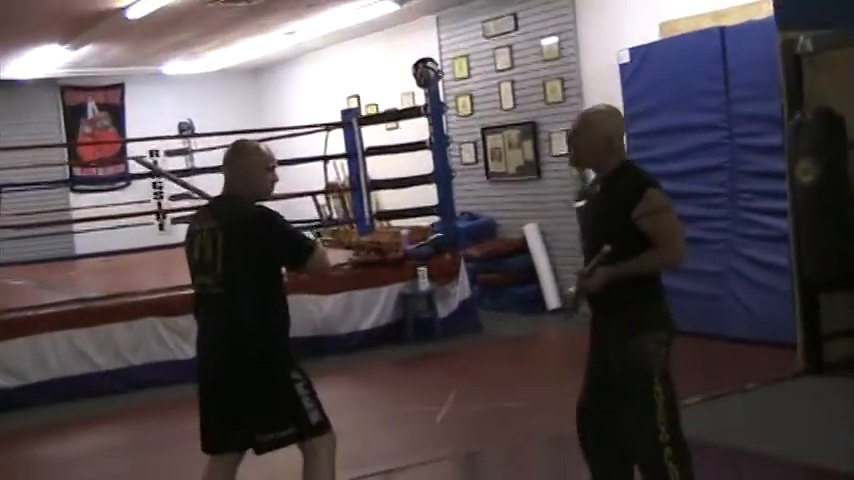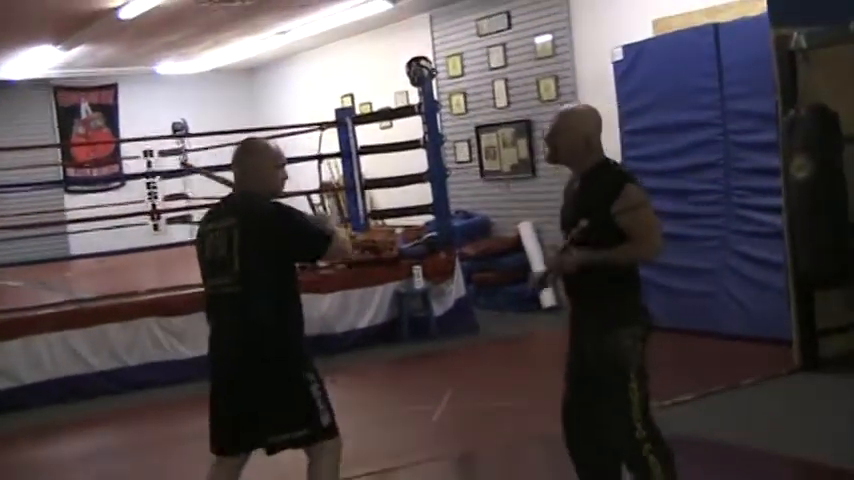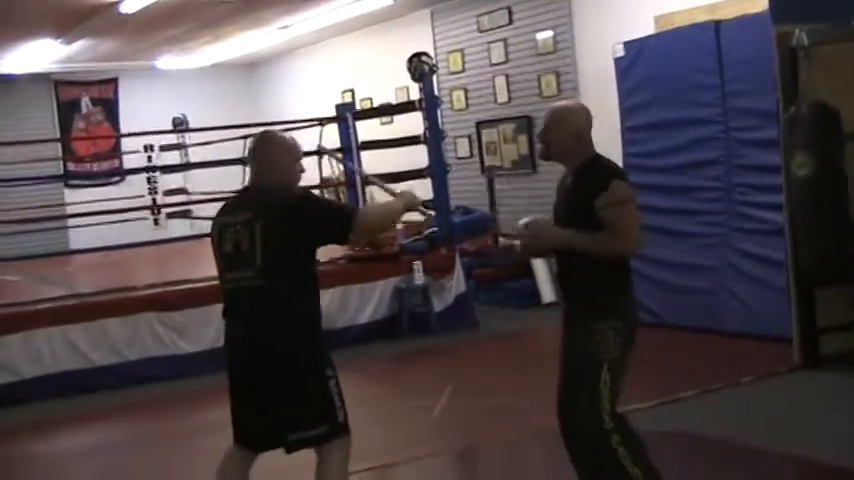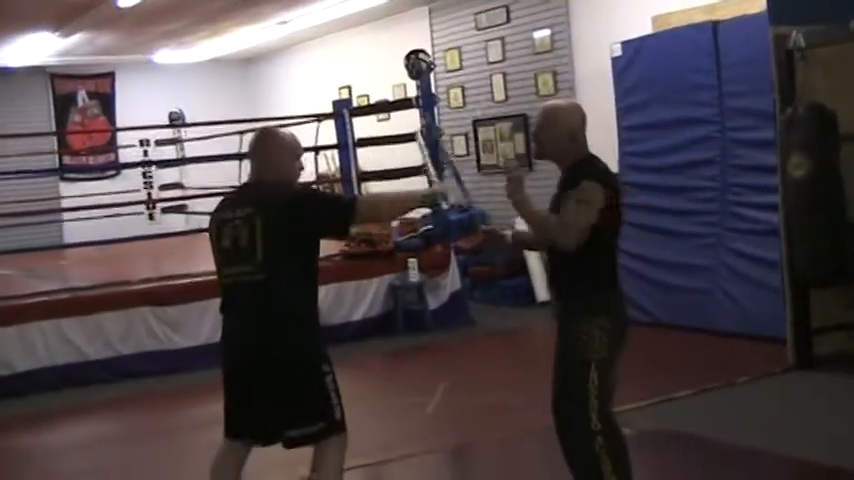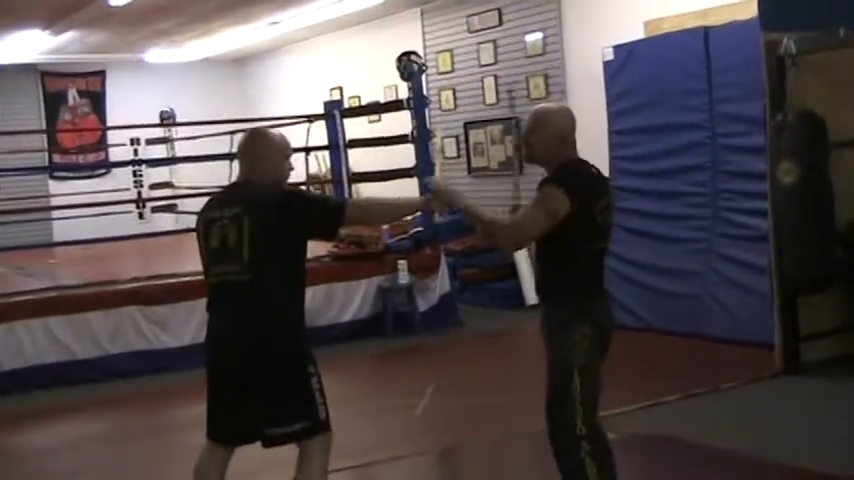
dt=0.2s
person 1, frame 1
left shoulder: (638, 188)
right shoulder: (598, 186)
left elbow: (673, 251)
left wrist: (609, 274)
right wrist: (587, 279)
left hip: (641, 325)
right hip: (606, 323)
left knee: (653, 430)
right knee: (595, 419)
person 1, frame 2
left shoulder: (616, 184)
right shoulder: (576, 184)
left elbow: (649, 245)
left wrist: (584, 259)
right wrist: (562, 262)
left hip: (619, 319)
right hip: (585, 316)
left knee: (628, 424)
right knee: (579, 417)
person 1, frame 3
left shoulder: (605, 179)
right shoulder: (570, 180)
left elbow: (626, 241)
left wrist: (559, 236)
right wrist: (531, 243)
left hip: (606, 313)
right hip: (580, 310)
left knee: (597, 414)
right knee: (573, 411)
person 1, frame 4
left shoulder: (589, 178)
right shoulder: (574, 176)
left elbow: (566, 237)
right elbow: (557, 237)
left wrist: (520, 201)
right wrist: (513, 237)
left hip: (595, 311)
right hip: (576, 308)
left knee: (589, 415)
right knee: (569, 409)
person 1, frame 5
left shoulder: (565, 183)
right shoulder: (584, 177)
left elbow: (511, 237)
left wrist: (458, 202)
right wrist: (497, 226)
left hip: (575, 316)
right hip: (576, 310)
left knee: (576, 421)
right knee: (565, 414)
person 2, frame 1
left shoulder: (200, 222)
right shoulder: (257, 220)
right elbow: (320, 263)
right wrist: (291, 247)
left hip: (216, 351)
right hip: (259, 352)
left knee: (224, 452)
right knee: (318, 441)
person 2, frame 2
left shoulder: (210, 223)
right shoulder: (273, 216)
right elbow: (341, 250)
right wrist: (328, 227)
left hip: (228, 350)
right hip: (274, 351)
right knee: (324, 445)
person 2, frame 3
left shoulder: (225, 216)
right shoulder: (295, 206)
right elbow: (367, 222)
right wrist: (404, 201)
left hip: (243, 344)
right hip: (291, 345)
left knee: (244, 445)
right knee: (333, 443)
person 2, frame 4
left shoulder: (222, 212)
right shoulder: (294, 202)
right elbow: (372, 209)
right wrist: (425, 196)
left hip: (240, 340)
right hip: (289, 341)
left knee: (237, 440)
right knee: (329, 440)
person 2, frame 5
left shoulder: (210, 211)
right shoulder: (281, 202)
right elbow: (360, 212)
right wrist: (422, 203)
left hip: (224, 339)
right hip: (275, 340)
left knee: (219, 441)
right knee: (314, 439)
